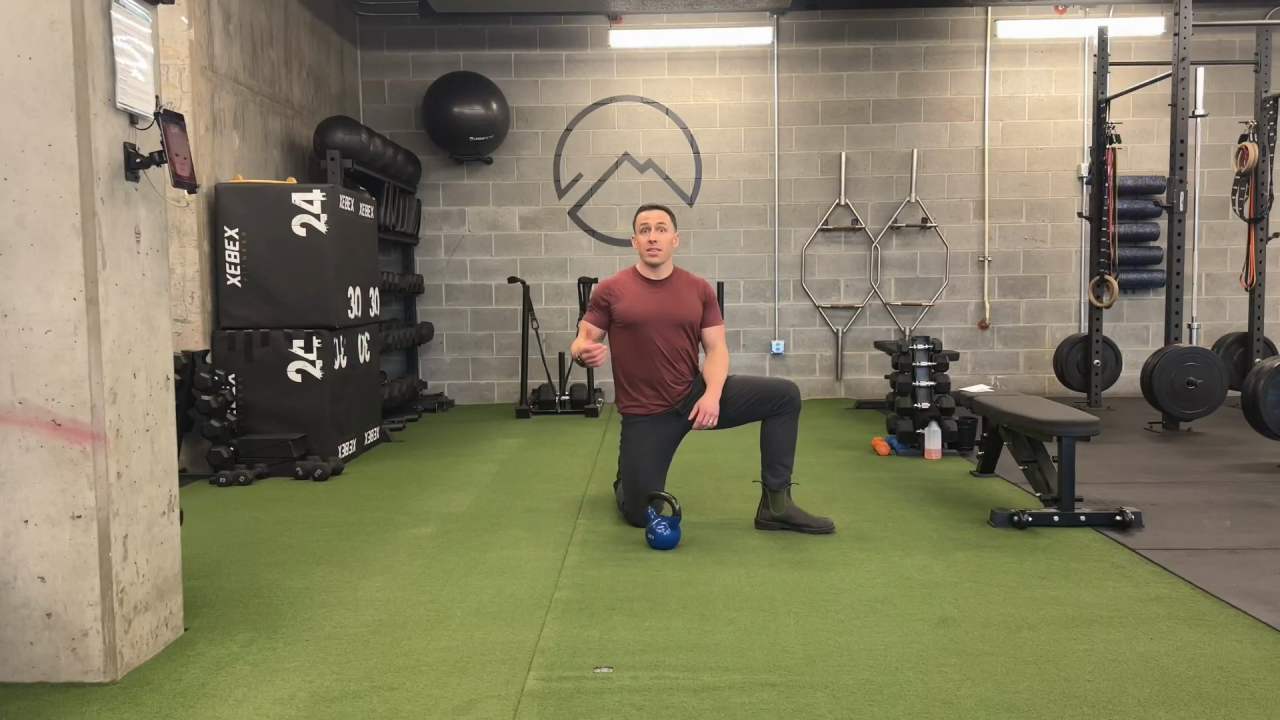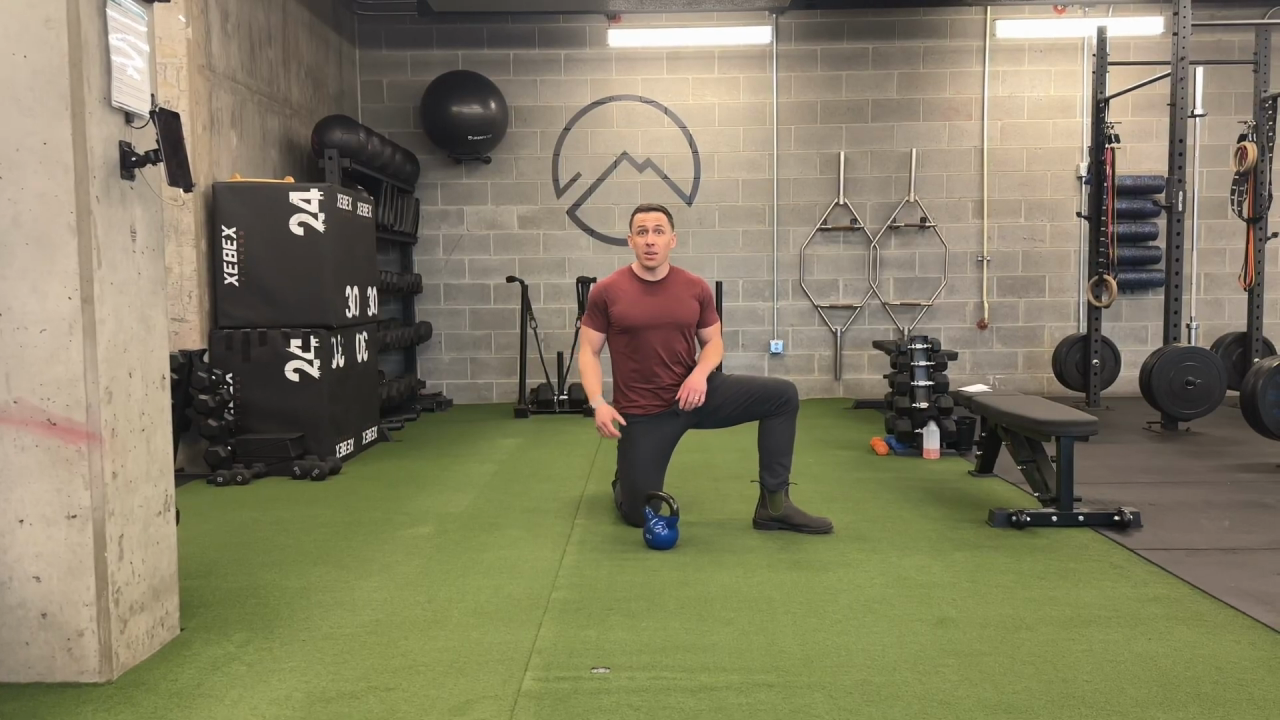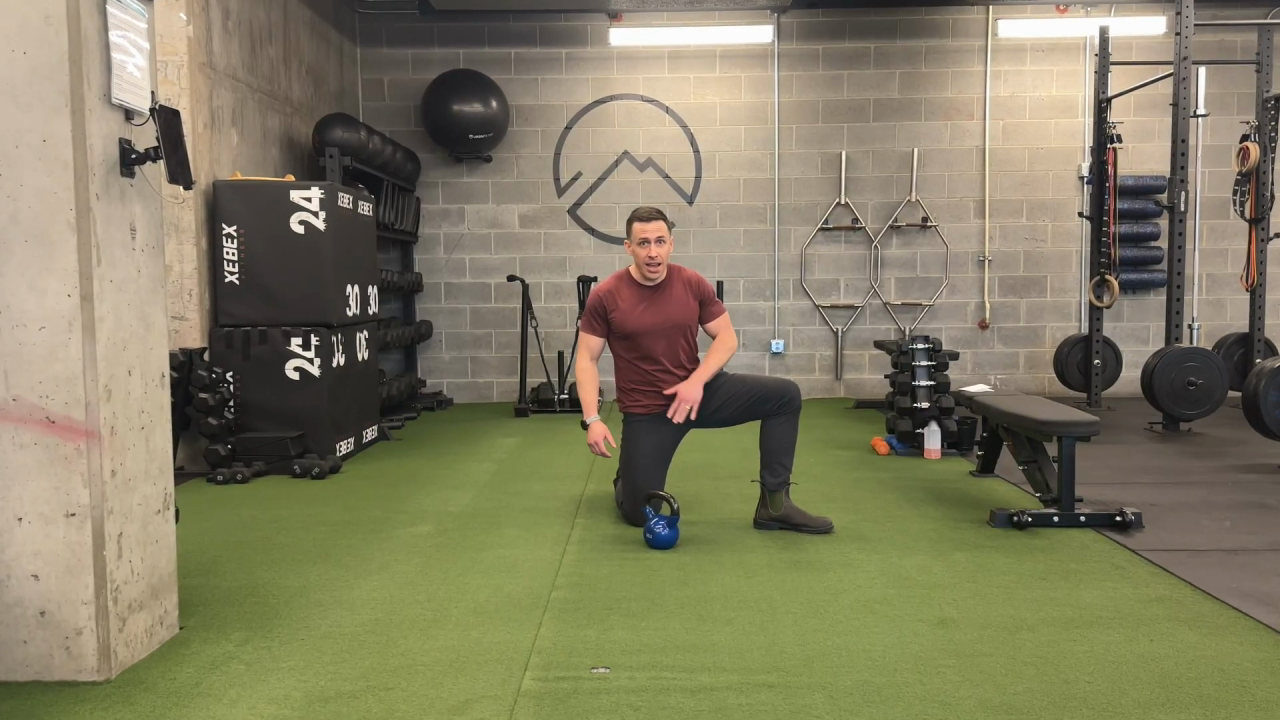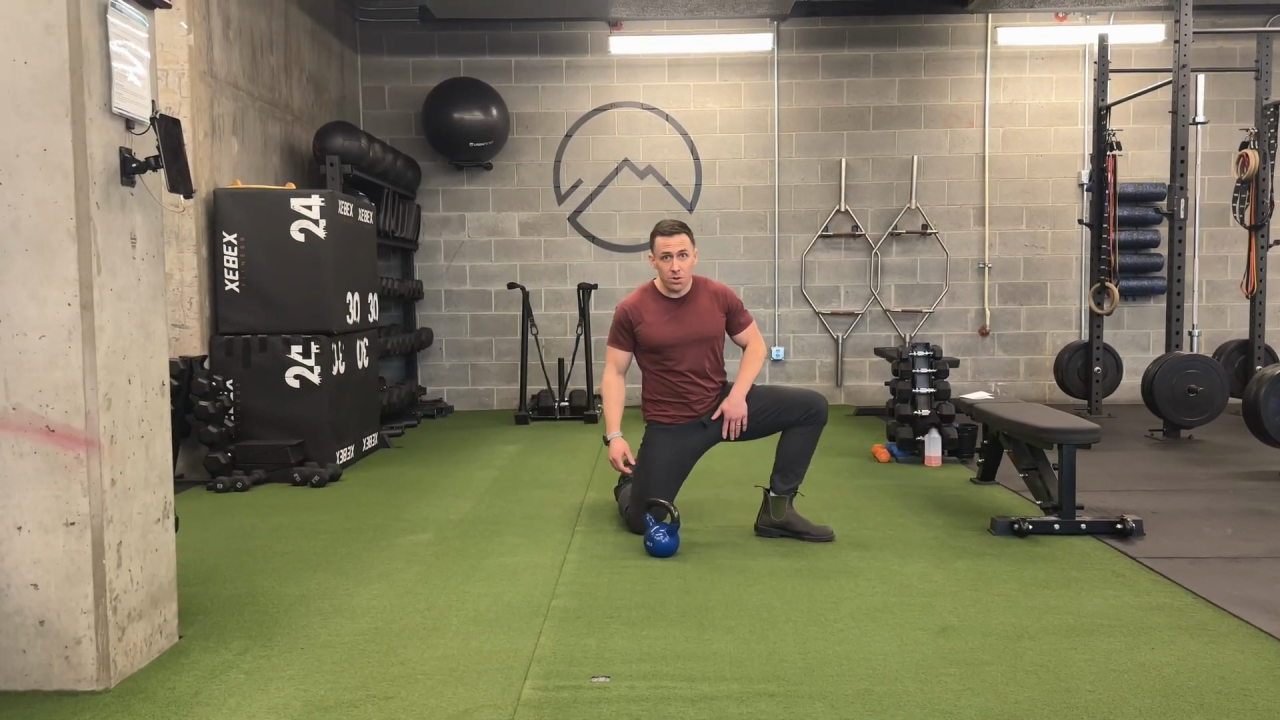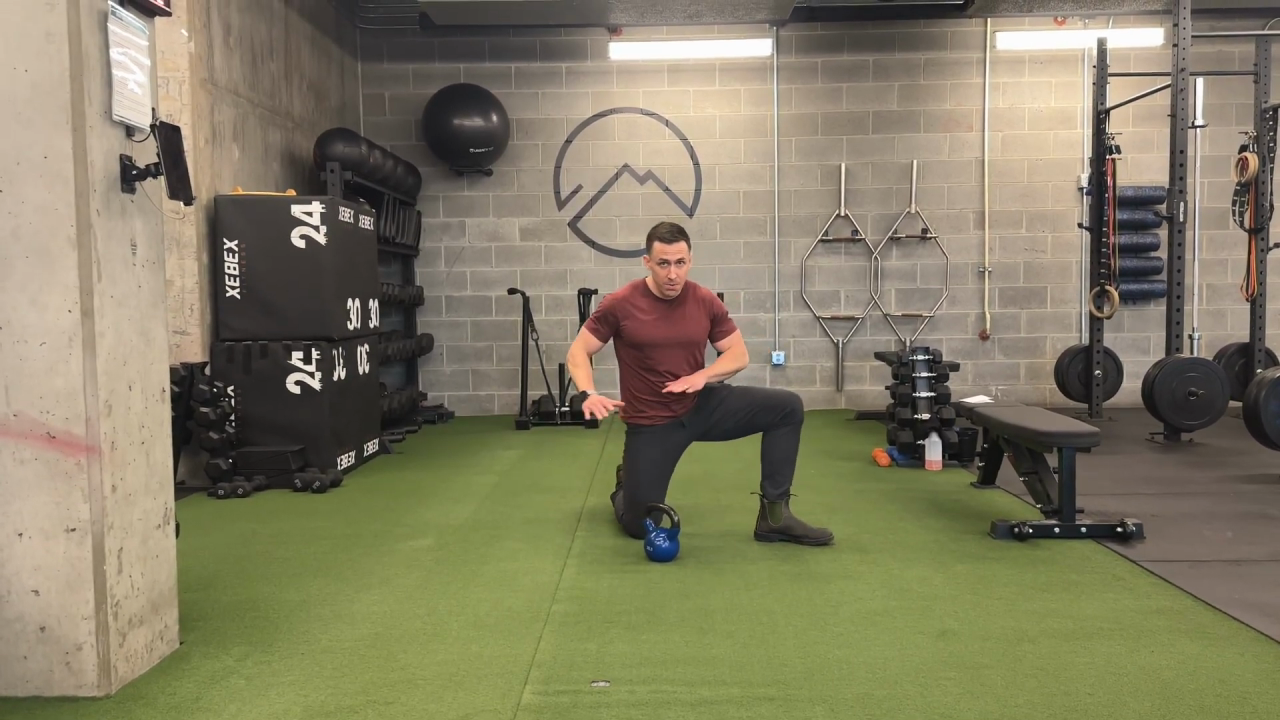
dt=0.7s
person 1, frame 1
left shoulder: (699, 289)
right shoulder: (611, 290)
left elbow: (716, 348)
right elbow: (584, 346)
left wrist: (713, 394)
right wrist: (582, 353)
left hip: (694, 396)
right hip: (645, 413)
left knee: (785, 395)
right knee: (641, 514)
left ankle: (776, 505)
right ankle: (628, 479)
person 1, frame 2
left shoulder: (695, 288)
right shoulder: (607, 291)
left elbow: (713, 342)
right elbow: (589, 351)
left wrist: (701, 373)
right wrist: (599, 404)
left hip: (691, 395)
right hip: (643, 412)
left knee: (782, 395)
right knee: (639, 514)
left ankle: (773, 504)
right ankle: (623, 478)
person 1, frame 3
left shoulder: (693, 284)
right shoulder: (606, 296)
left elbow: (726, 337)
right elbow: (587, 359)
left wrist: (696, 381)
right wrist: (591, 419)
left hip: (694, 394)
right hip: (645, 411)
left knee: (785, 395)
right knee: (640, 513)
left ankle: (774, 504)
right ankle: (627, 475)
person 1, frame 4
left shoulder: (720, 296)
right shoulder: (631, 310)
left elbow: (755, 345)
right elbow: (614, 373)
left wrist: (737, 395)
right wrist: (614, 436)
left hip: (721, 405)
right hip: (670, 424)
left knee: (813, 407)
right knee: (642, 520)
left ankle: (777, 508)
right ankle: (630, 482)
person 1, frame 5
left shoulder: (706, 302)
right shoulder: (619, 304)
left elbow: (737, 354)
right elbow: (578, 352)
left wrist: (703, 376)
right wrist: (590, 393)
left hip: (701, 406)
right hip: (651, 424)
left knee: (787, 407)
right knee: (640, 526)
left ankle: (774, 514)
right ankle: (626, 487)
